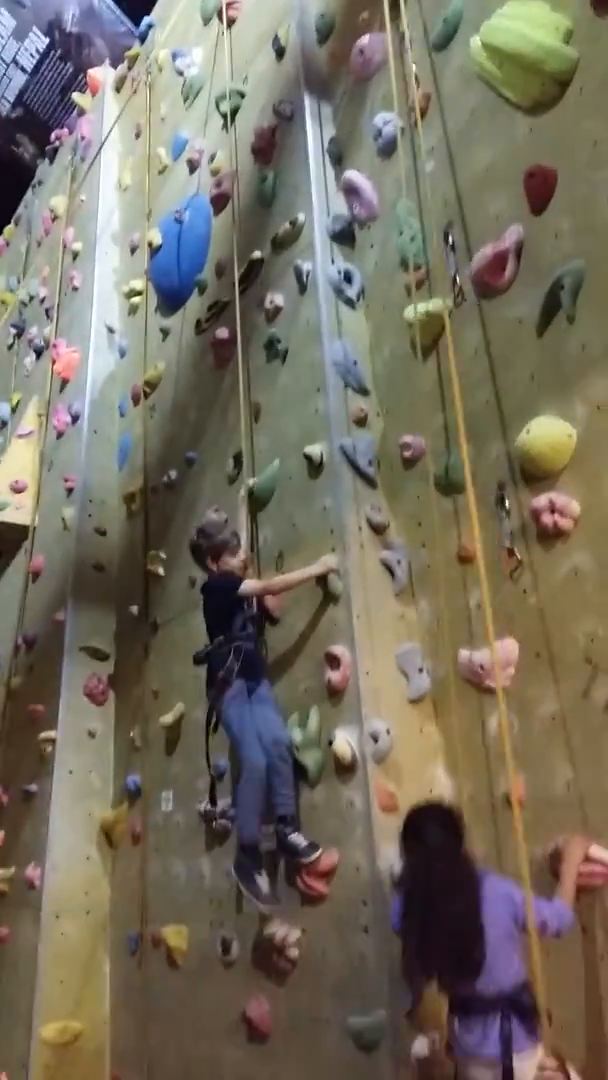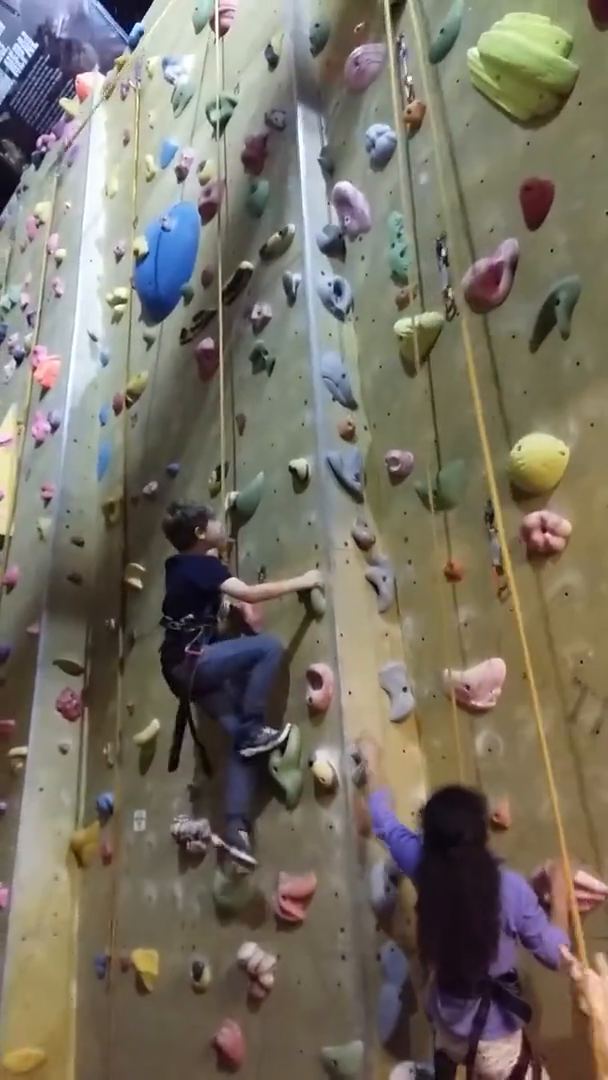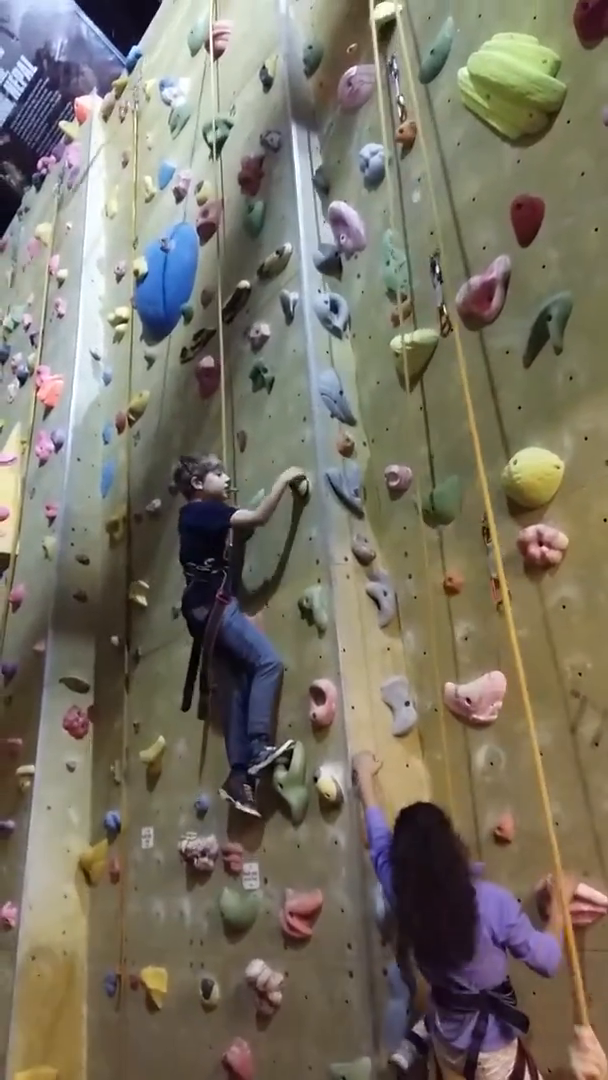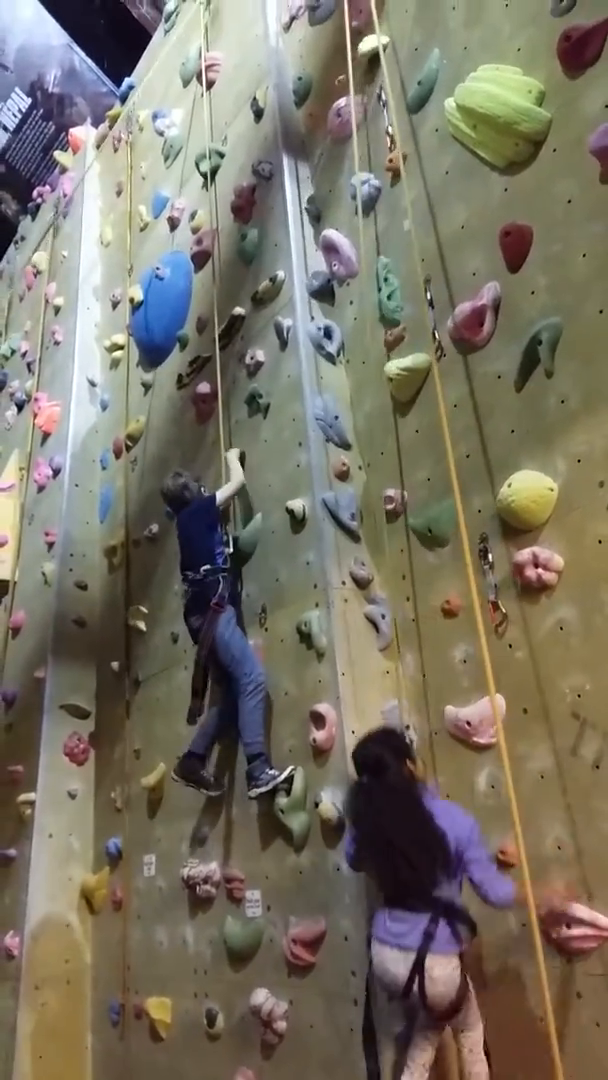
dt=1s
person 1, frame 1
left shoulder: (234, 581)
right shoulder: (217, 586)
left elbow: (244, 545)
right elbow: (269, 587)
left wrist: (243, 504)
right wrist: (317, 567)
left hip: (253, 677)
right hip: (227, 681)
left knee: (279, 741)
right knee: (254, 761)
left ankle: (286, 827)
right ankle: (249, 859)
person 1, frame 2
left shoulder: (180, 564)
right shoulder: (203, 565)
right elbow: (247, 593)
right wrist: (299, 582)
left hip: (189, 663)
right hip: (191, 660)
left knee: (240, 739)
right knee: (269, 647)
left ankle: (236, 827)
right ankle: (252, 730)
person 1, frame 3
left shoulder: (197, 514)
right shoulder: (205, 511)
right elbow: (258, 518)
left wrist: (226, 502)
right wrist: (284, 479)
left hip: (207, 605)
right hip: (213, 604)
left knee: (242, 683)
right knee: (269, 662)
left ankle: (239, 775)
right ankle: (259, 748)
person 1, frame 4
left shoulder: (189, 521)
right shoulder: (199, 510)
right elbow: (238, 481)
right wrist: (232, 458)
left hip: (204, 612)
right hip: (214, 609)
left knee: (231, 694)
right knee: (253, 679)
left ankle: (191, 761)
right ankle: (259, 771)
person 2, frame 1
left shoulder: (411, 905)
right shoulder: (498, 894)
right elbow: (558, 918)
right wrist: (572, 860)
left hip: (468, 1054)
right hip: (519, 1049)
person 2, frame 2
left shoulder: (424, 869)
right shoulder: (510, 888)
left elbow: (384, 822)
right elbow: (553, 953)
left wrist: (371, 761)
right wrist: (559, 890)
left hip: (447, 1028)
right hip: (494, 1041)
person 2, frame 3
left shoulder: (402, 894)
right shoulder: (493, 901)
left elbow: (378, 836)
right elbow: (546, 960)
left wrist: (364, 775)
right wrist: (560, 900)
left hip: (445, 1044)
right hip: (491, 1053)
left ankle: (414, 1046)
person 2, frame 4
left shoulder: (369, 818)
right shoulder: (452, 819)
right elbow: (495, 891)
left hip: (385, 954)
right hip: (435, 962)
left knee: (435, 1012)
right knee: (468, 1025)
